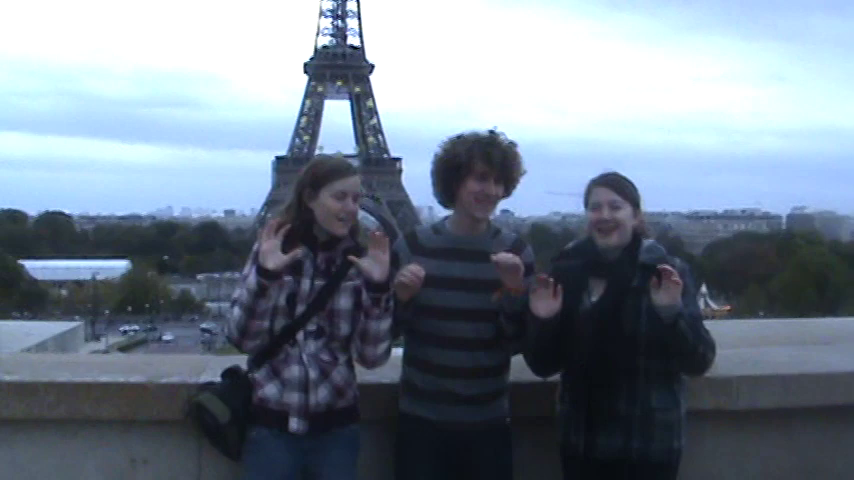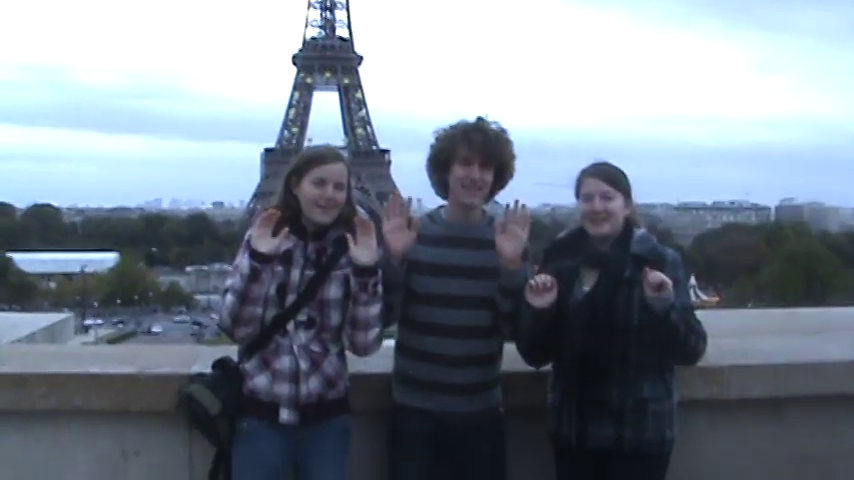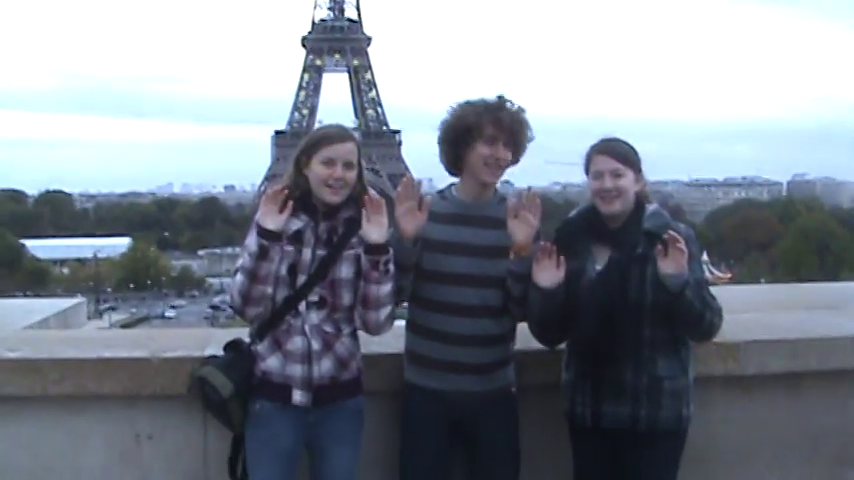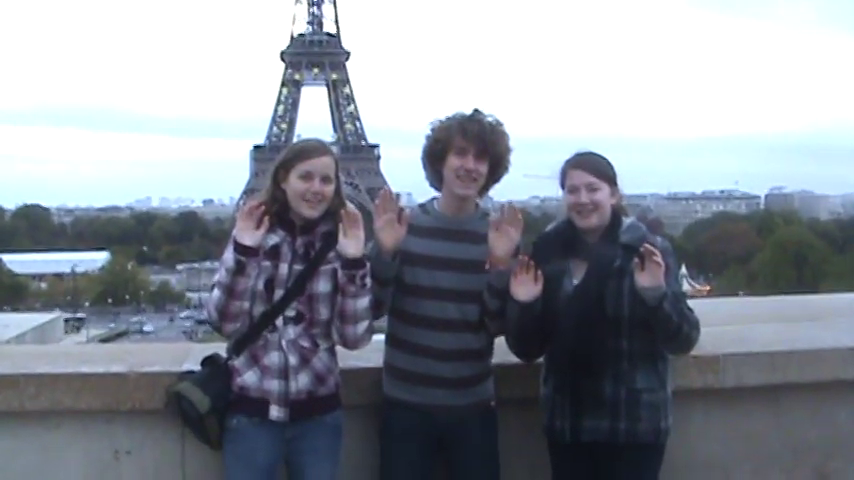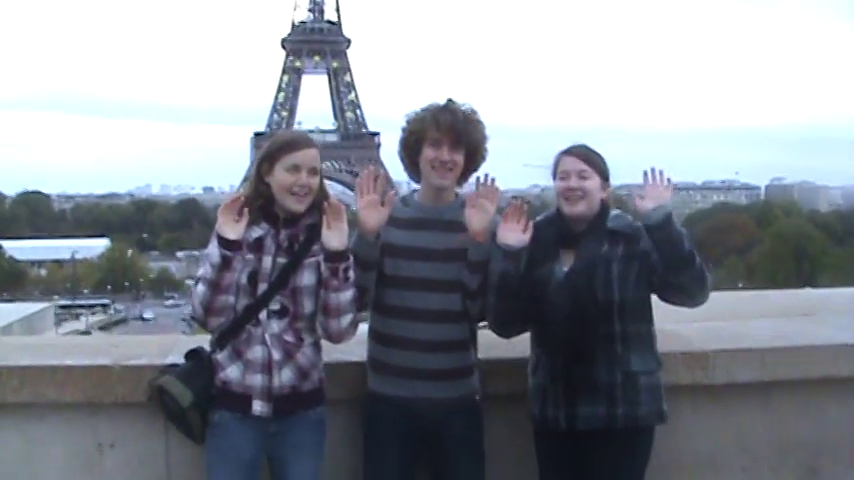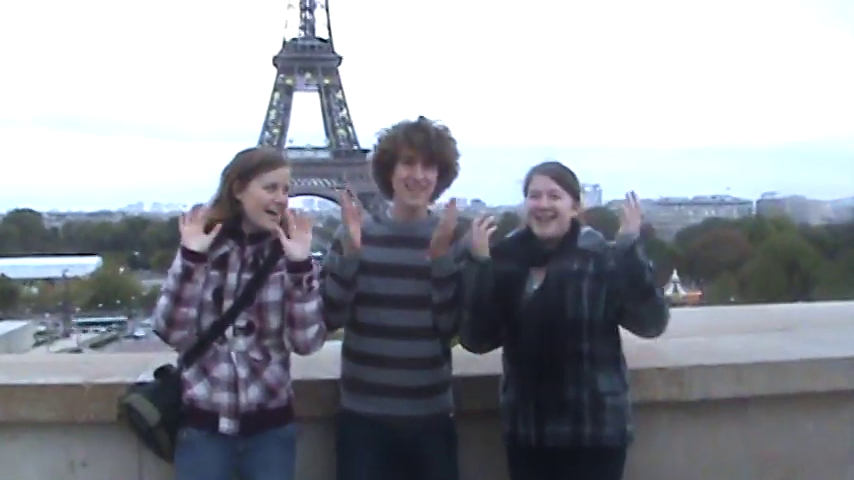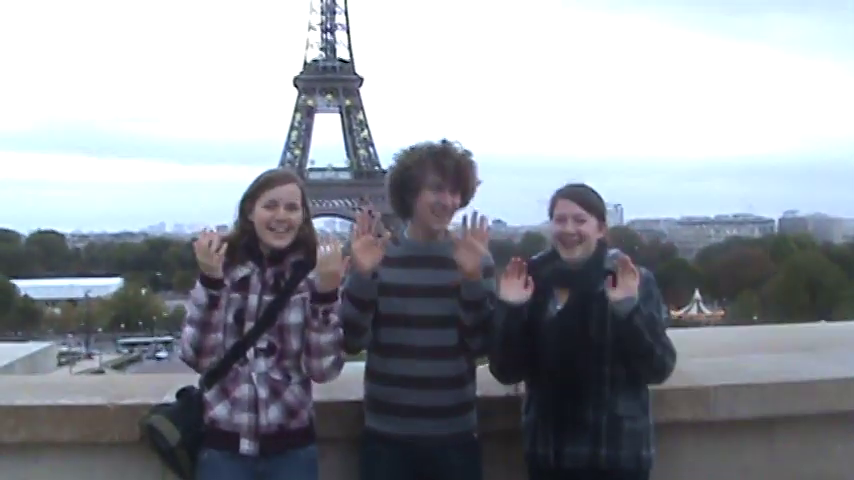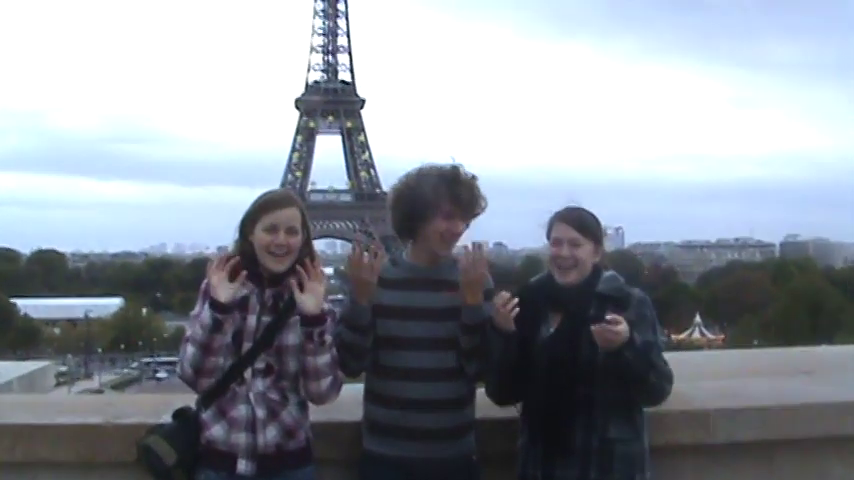
dt=0.7s
person 1, frame 1
left shoulder: (515, 251)
right shoulder: (413, 245)
left elbow: (515, 344)
left wrist: (514, 291)
right wrist: (400, 297)
left hip: (488, 420)
right hip: (421, 417)
person 1, frame 2
left shoulder: (507, 239)
right shoulder: (412, 233)
left elbow: (511, 328)
right elbow: (384, 315)
left wrist: (512, 264)
right wrist: (394, 258)
left hip: (481, 410)
right hip: (415, 407)
person 1, frame 3
left shoulder: (517, 219)
right shoulder: (425, 212)
left elbow: (520, 310)
right elbow: (395, 294)
left wrist: (522, 248)
right wrist: (405, 238)
left hip: (493, 390)
right hip: (427, 387)
person 1, frame 4
left shoulder: (499, 233)
right shoulder: (405, 225)
left elbow: (498, 325)
right elbow: (373, 308)
left wrist: (501, 263)
right wrist: (384, 252)
left hip: (473, 405)
right hip: (406, 401)
person 1, frame 5
left shoulder: (480, 222)
right shoulder: (385, 218)
left elbow: (481, 310)
right elbow: (357, 300)
left wrist: (481, 241)
right wrist: (367, 235)
left hip: (456, 398)
right hip: (389, 396)
person 1, frame 6
left shoulder: (453, 238)
right shoulder: (357, 232)
left elbow: (452, 325)
right elbow: (331, 317)
left wrist: (440, 257)
right wrist: (350, 252)
left hip: (431, 414)
right hip: (363, 414)
person 1, frame 7
left shoulder: (474, 258)
right shoulder: (377, 254)
left elbow: (480, 344)
right elbow: (353, 341)
left wrist: (473, 278)
right wrist: (363, 275)
left hip: (455, 435)
right hip: (387, 435)
person 1, frame 8
left shoulder: (474, 277)
right shoulder: (375, 276)
left elbow: (479, 368)
right elbow: (351, 365)
left wrist: (474, 300)
right wrist: (361, 299)
person 2, frame 1
left shoulder: (360, 262)
right shoulder: (273, 251)
left elbow: (372, 355)
right elbow: (244, 339)
left wrist: (378, 287)
right wrist: (265, 274)
left hip: (336, 429)
right hip: (272, 425)
person 2, frame 2
left shoulder: (350, 250)
right shoulder: (263, 238)
left elbow: (364, 343)
right elbow: (236, 329)
left wrist: (366, 272)
right wrist: (257, 259)
left hip: (327, 420)
right hip: (262, 416)
person 2, frame 3
left shoulder: (361, 229)
right shoulder: (275, 219)
left elbow: (376, 323)
right elbow: (247, 308)
left wrist: (377, 249)
right wrist: (265, 237)
left hip: (340, 400)
right hip: (275, 397)
person 2, frame 4
left shoulder: (340, 244)
right shoulder: (253, 234)
left elbow: (354, 336)
right elbow: (225, 323)
left wrist: (354, 262)
right wrist: (242, 252)
left hip: (318, 414)
right hip: (252, 413)
person 2, frame 5
left shoulder: (322, 236)
right shoulder: (236, 229)
left elbow: (338, 331)
right elbow: (210, 318)
left wrist: (337, 256)
right wrist: (226, 246)
left hip: (301, 409)
right hip: (235, 406)
person 2, frame 6
left shoulder: (287, 253)
right shoulder: (202, 245)
left elbow: (307, 341)
right elbow: (173, 332)
left wrist: (300, 266)
right wrist: (190, 259)
left hip: (270, 427)
right hip: (203, 424)
person 2, frame 7
left shoulder: (313, 275)
right shoulder: (223, 267)
left elbow: (323, 369)
right elbow: (198, 358)
left wrist: (325, 295)
right wrist: (210, 283)
left hip: (292, 446)
right hip: (224, 443)
person 2, frame 8
left shoulder: (311, 296)
right shoulder: (219, 287)
left elbow: (323, 391)
right elbow: (196, 378)
left wrist: (314, 318)
right wrist: (218, 307)
person 3, frame 1
left shoulder: (667, 272)
right shoulder: (569, 271)
left elbow: (699, 362)
right elbow: (544, 366)
left wrist: (673, 312)
right wrist: (543, 322)
left hip: (649, 444)
right hip: (581, 441)
person 3, frame 2
left shoulder: (660, 261)
right shoulder: (561, 260)
left elbow: (691, 351)
right elbow: (536, 355)
left wrist: (664, 305)
right wrist: (537, 311)
left hip: (641, 434)
right hip: (574, 431)
person 3, frame 3
left shoulder: (671, 238)
right shoulder: (572, 239)
left elbow: (705, 328)
right elbow: (550, 335)
left wrist: (678, 281)
right wrist: (545, 291)
left hip: (656, 412)
right hip: (589, 410)
person 3, frame 4
left shoulder: (648, 251)
right shoulder: (549, 253)
left elbow: (683, 340)
right elbow: (528, 350)
left wrist: (656, 294)
right wrist: (523, 305)
left hip: (634, 425)
right hip: (567, 423)
person 3, frame 5
left shoulder: (634, 239)
right shoulder: (538, 244)
left elbow: (692, 291)
right elbow: (506, 324)
left wrist: (663, 222)
right wrist: (507, 255)
left hip: (622, 412)
right hip: (555, 413)
person 3, frame 6
left shoulder: (603, 259)
right shoulder: (508, 257)
left elbow: (651, 323)
right elbow: (477, 339)
left wrist: (630, 250)
right wrist: (480, 266)
left hip: (595, 428)
right hip: (527, 429)
person 3, frame 7
left shoulder: (632, 283)
right shoulder: (534, 281)
left elbow: (658, 369)
right elbow: (507, 372)
left wrist: (628, 309)
right wrist: (511, 309)
left hip: (616, 451)
right hip: (548, 449)
person 3, frame 8
left shoulder: (628, 304)
right shoulder: (529, 304)
left elbow: (657, 389)
right elbow: (503, 393)
left wrist: (626, 347)
right wrist: (503, 334)
